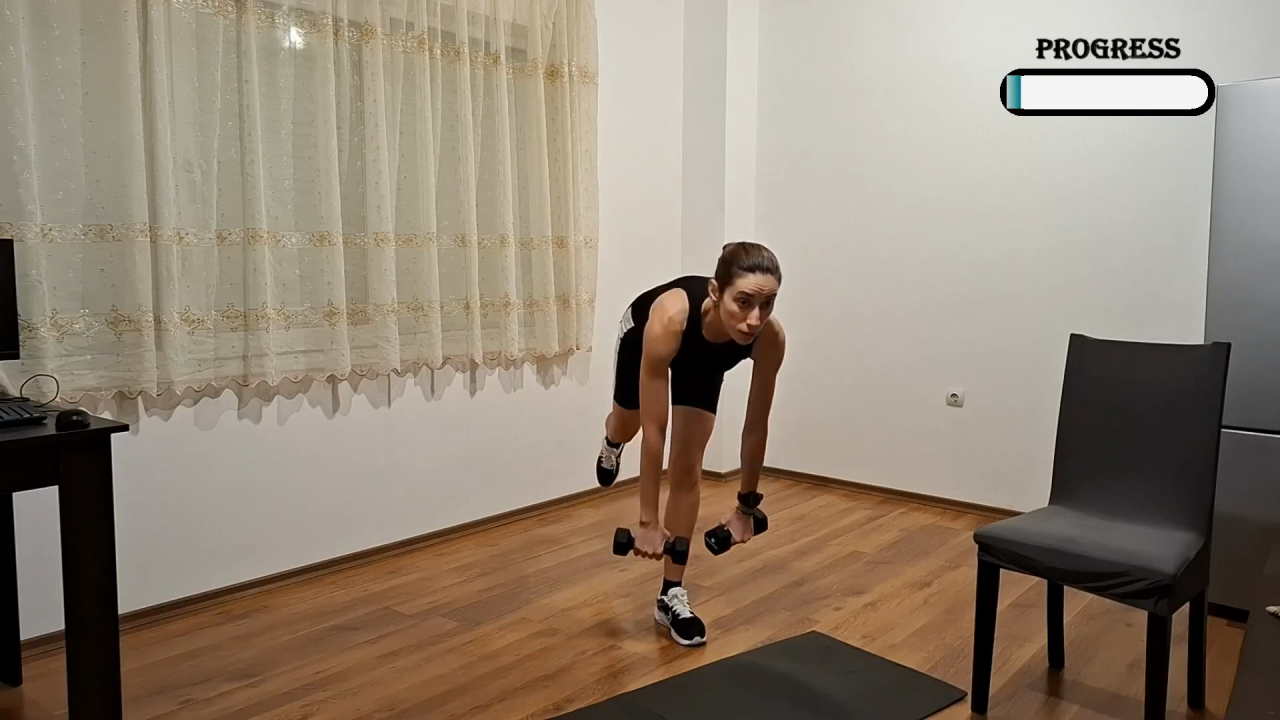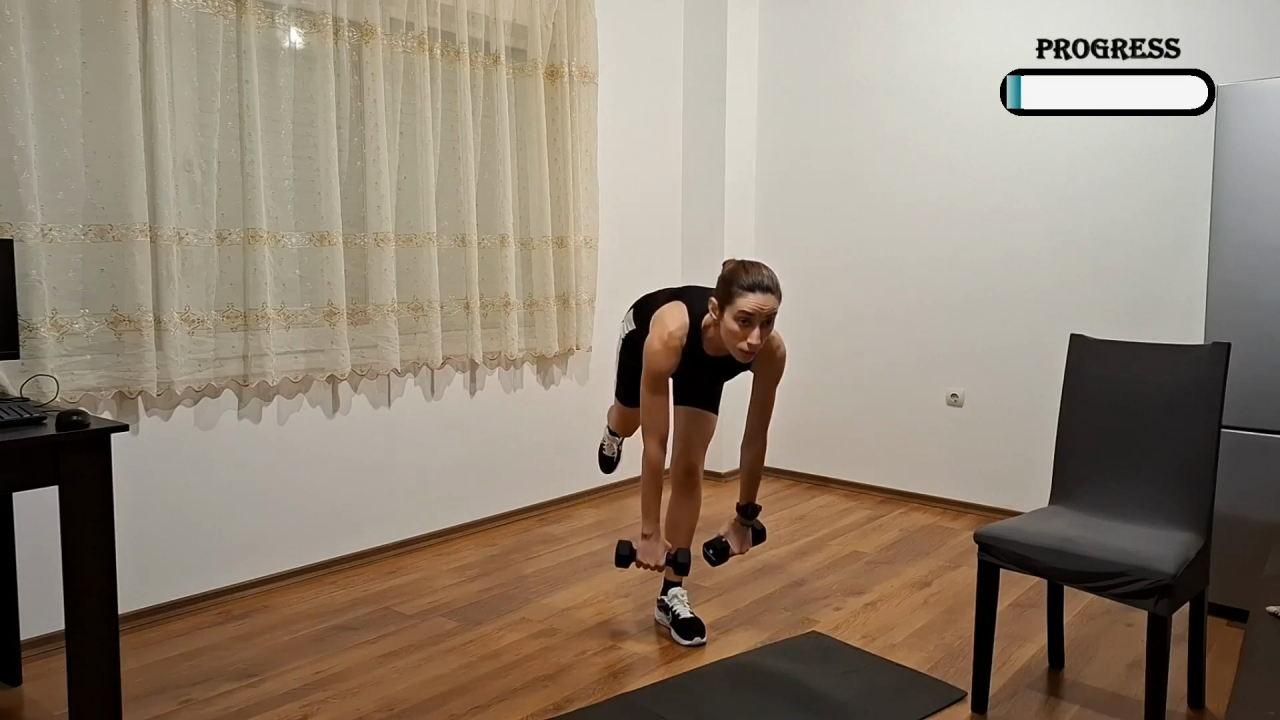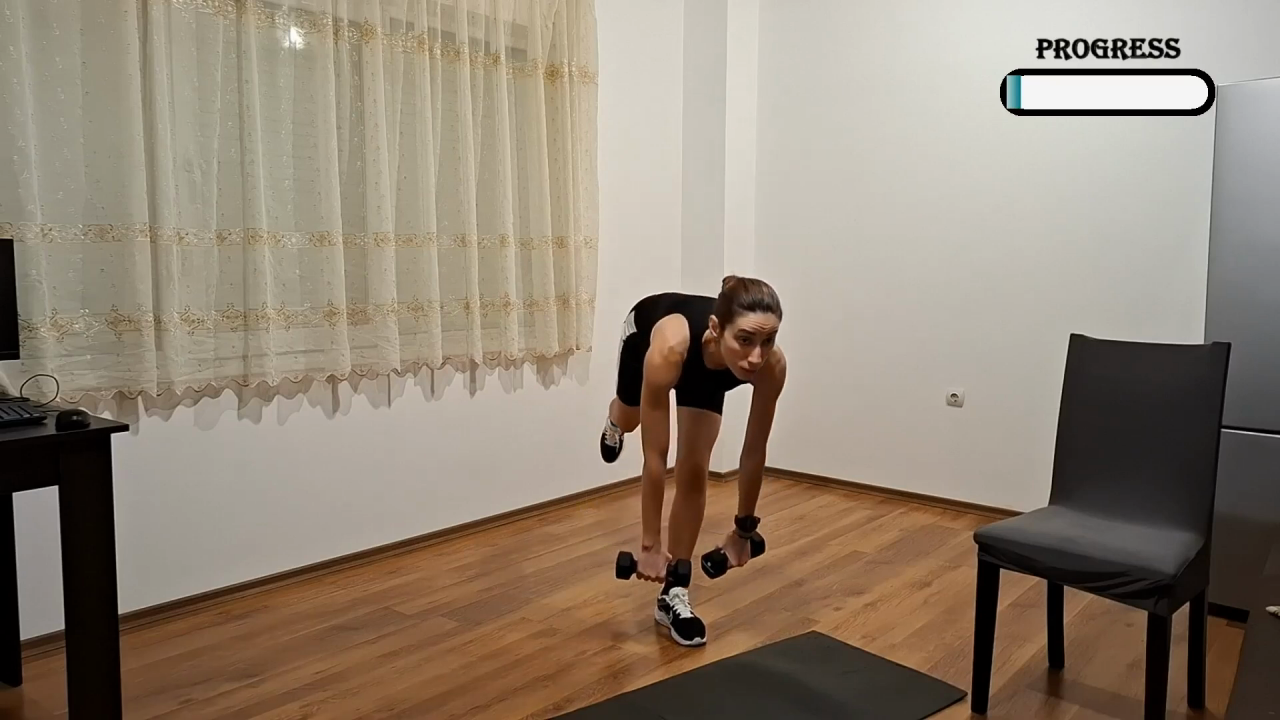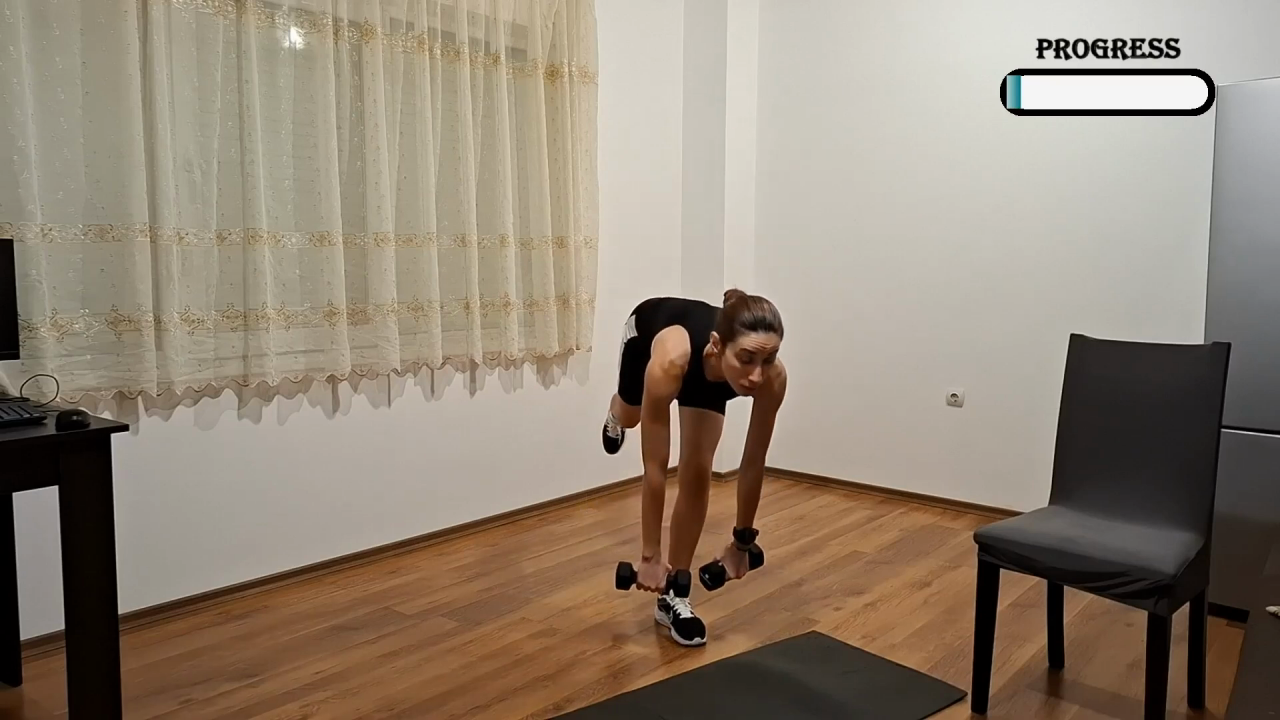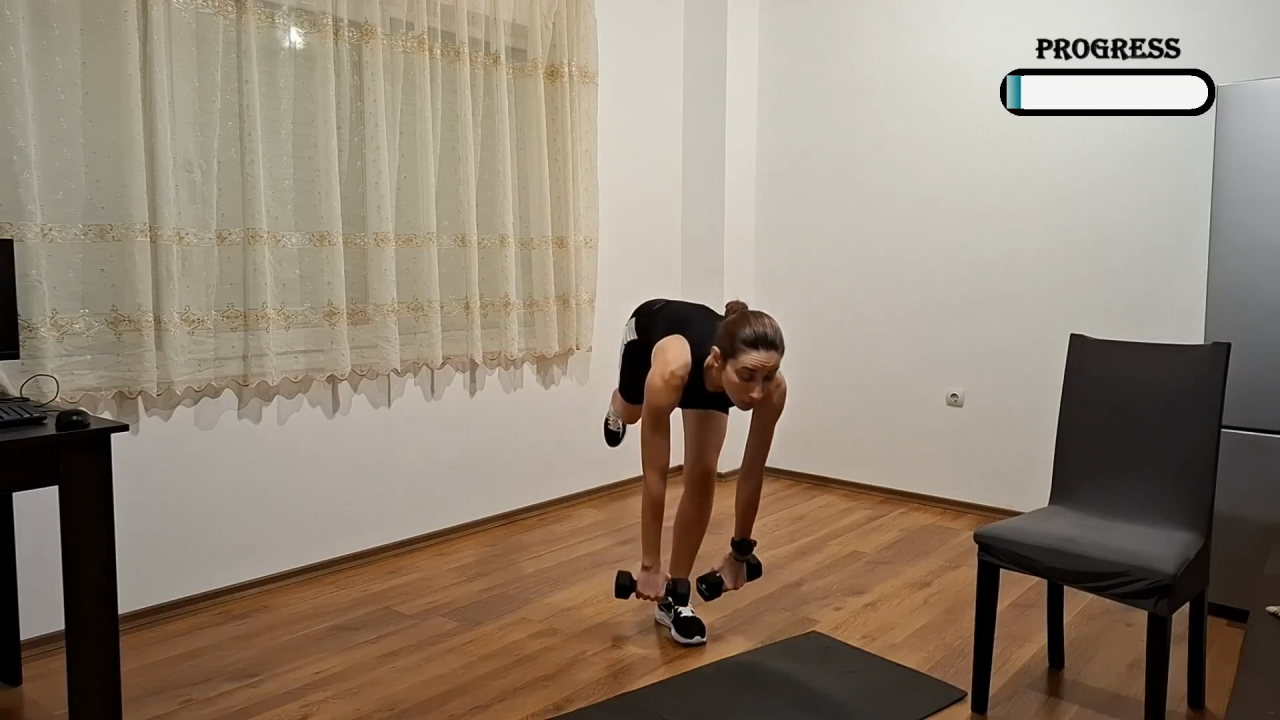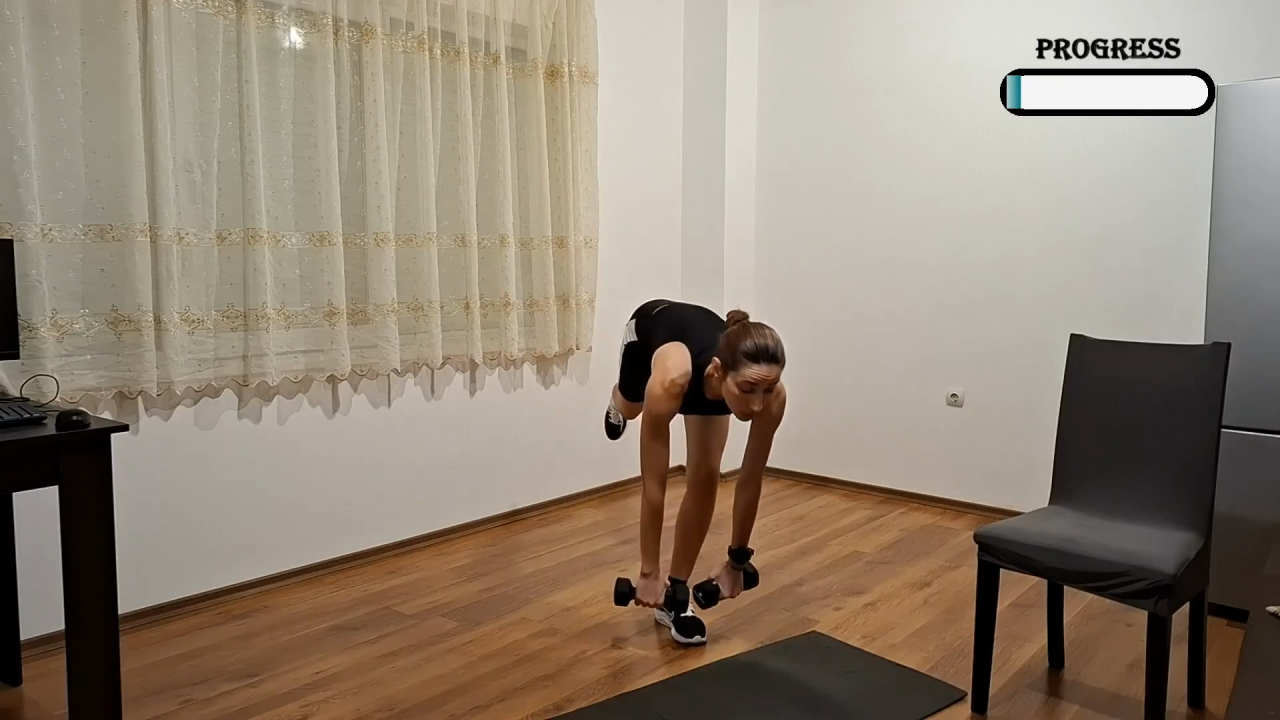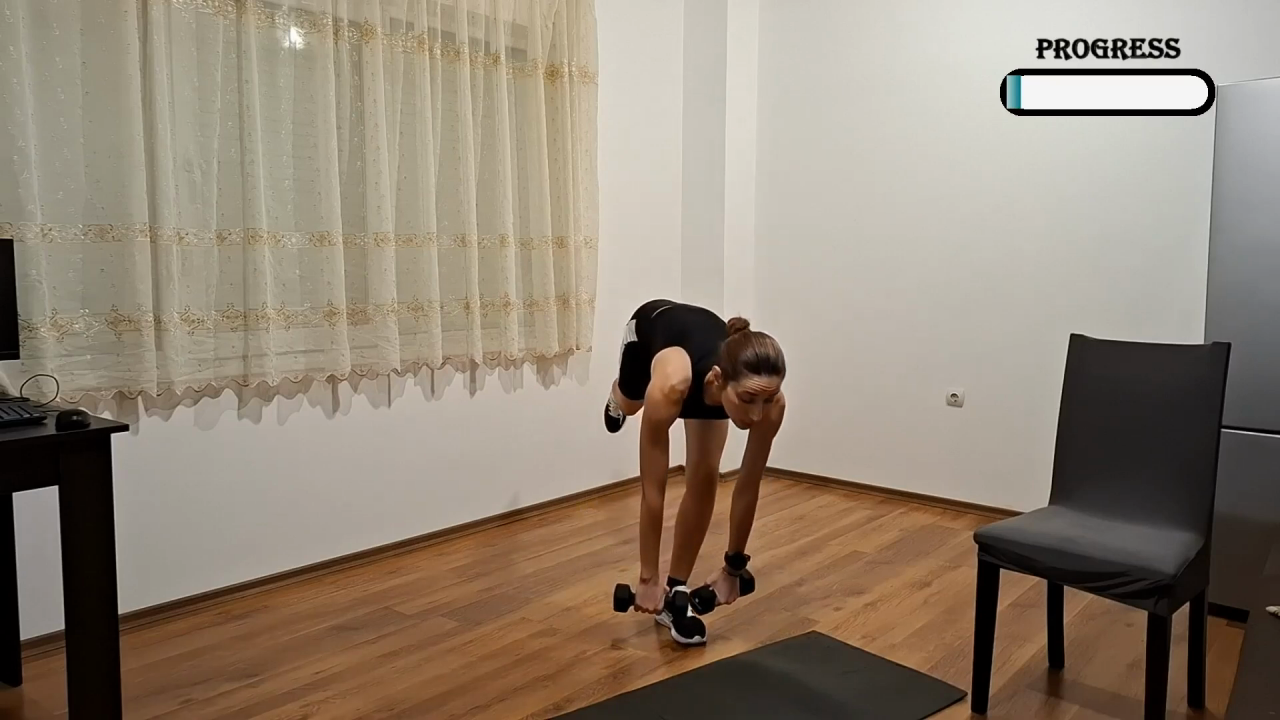
dt=0.1s
person 1, frame 1
left shoulder: (770, 337)
right shoulder: (669, 319)
left elbow: (756, 427)
right elbow: (654, 432)
left wrist: (746, 505)
right wrist: (647, 520)
left hip: (703, 363)
right hip: (641, 330)
left knee: (687, 467)
right knee: (627, 425)
left ankle: (671, 594)
right ankle: (612, 443)
person 1, frame 2
left shoulder: (771, 351)
right shoulder: (669, 334)
left elbow: (755, 440)
right elbow: (654, 444)
left wrist: (744, 517)
right wrist: (649, 532)
right hip: (643, 331)
left knee: (689, 468)
right knee: (628, 421)
left ankle: (672, 594)
right ankle: (613, 434)
person 1, frame 3
left shoulder: (772, 365)
right shoulder: (669, 348)
left elbow: (754, 452)
right elbow: (655, 458)
left wrist: (743, 530)
right wrist: (650, 545)
right hip: (644, 326)
left knee: (695, 470)
right knee: (629, 418)
left ankle: (673, 594)
right ankle: (615, 421)
person 1, frame 4
left shoulder: (772, 377)
right shoulder: (670, 361)
left elbow: (753, 464)
right elbow: (655, 469)
left wrist: (742, 541)
right wrist: (649, 555)
right hip: (647, 328)
left knee: (698, 471)
right knee: (631, 416)
left ankle: (674, 596)
right ankle: (615, 418)
person 1, frame 5
left shoulder: (771, 388)
right shoulder: (671, 371)
left elbow: (752, 475)
right elbow: (655, 478)
left wrist: (739, 553)
right wrist: (650, 566)
right hip: (650, 326)
left knee: (702, 475)
right knee: (630, 412)
left ankle: (676, 596)
right ankle: (618, 410)
person 1, frame 6
left shoulder: (771, 396)
right shoulder: (671, 379)
left elbow: (750, 482)
right elbow: (654, 485)
left wrist: (737, 560)
right wrist: (648, 572)
left hip: (706, 337)
right hip: (651, 326)
left knee: (706, 475)
right knee: (630, 409)
right ankle: (617, 405)
person 1, frame 7
left shoulder: (769, 400)
right shoulder: (671, 385)
left elbow: (747, 488)
right elbow: (653, 492)
left wrist: (733, 567)
right wrist: (648, 579)
left hip: (705, 329)
right hip: (651, 325)
left knee: (704, 477)
right knee: (629, 404)
left ankle: (677, 591)
right ankle: (618, 401)
